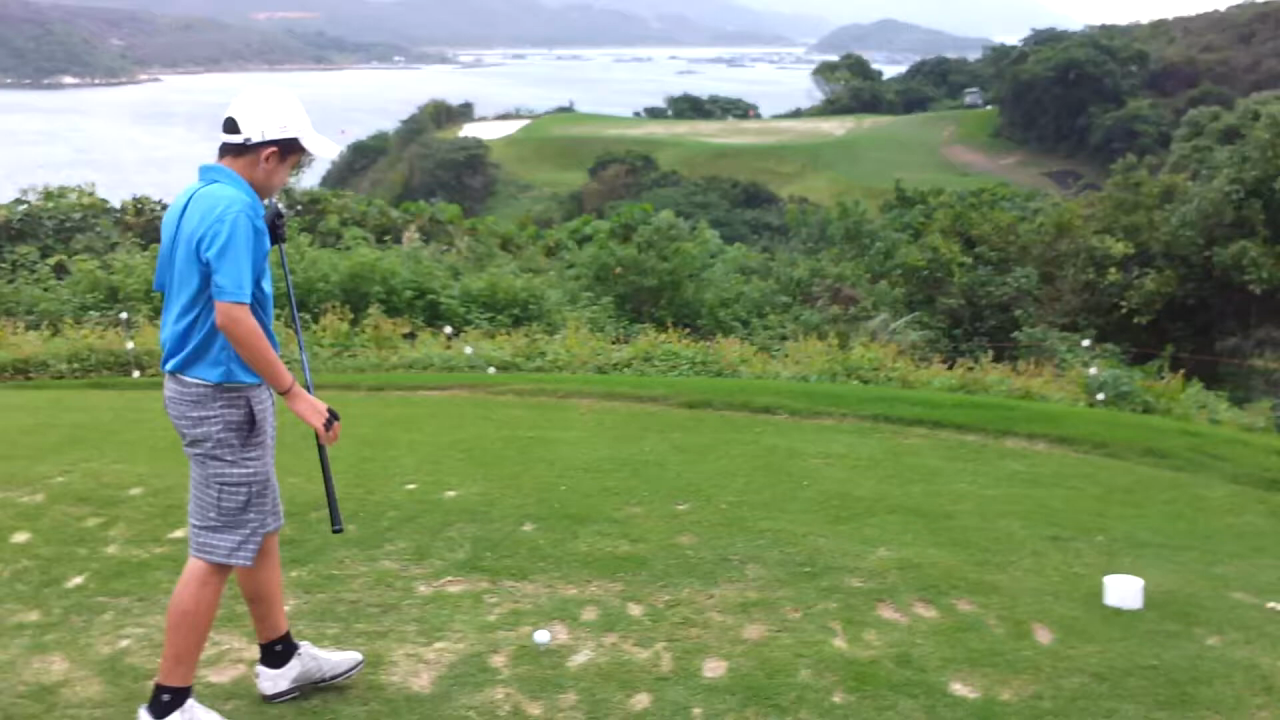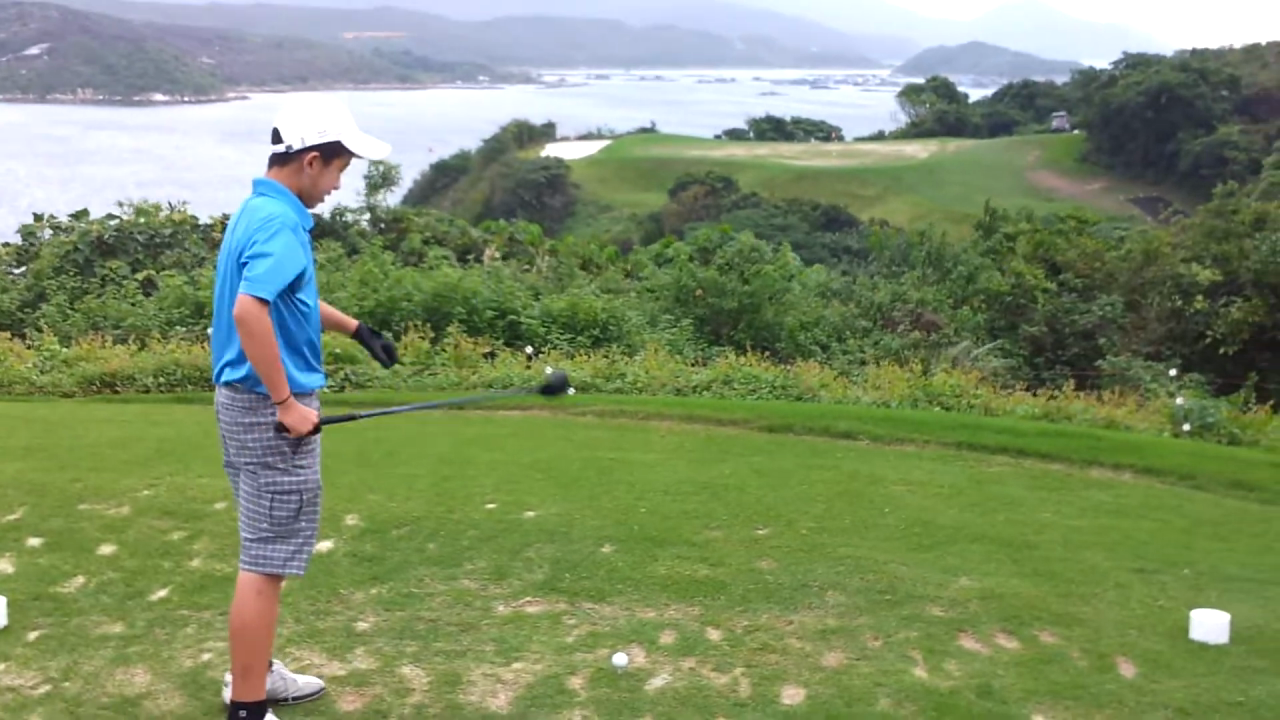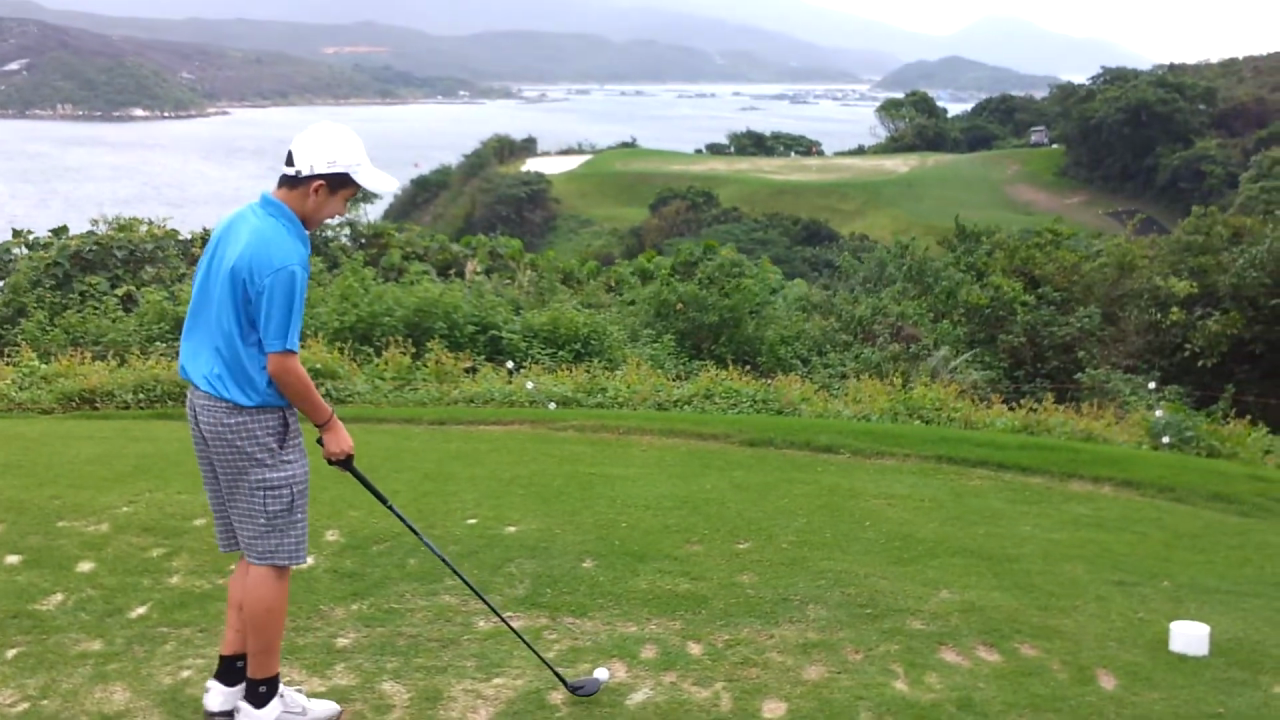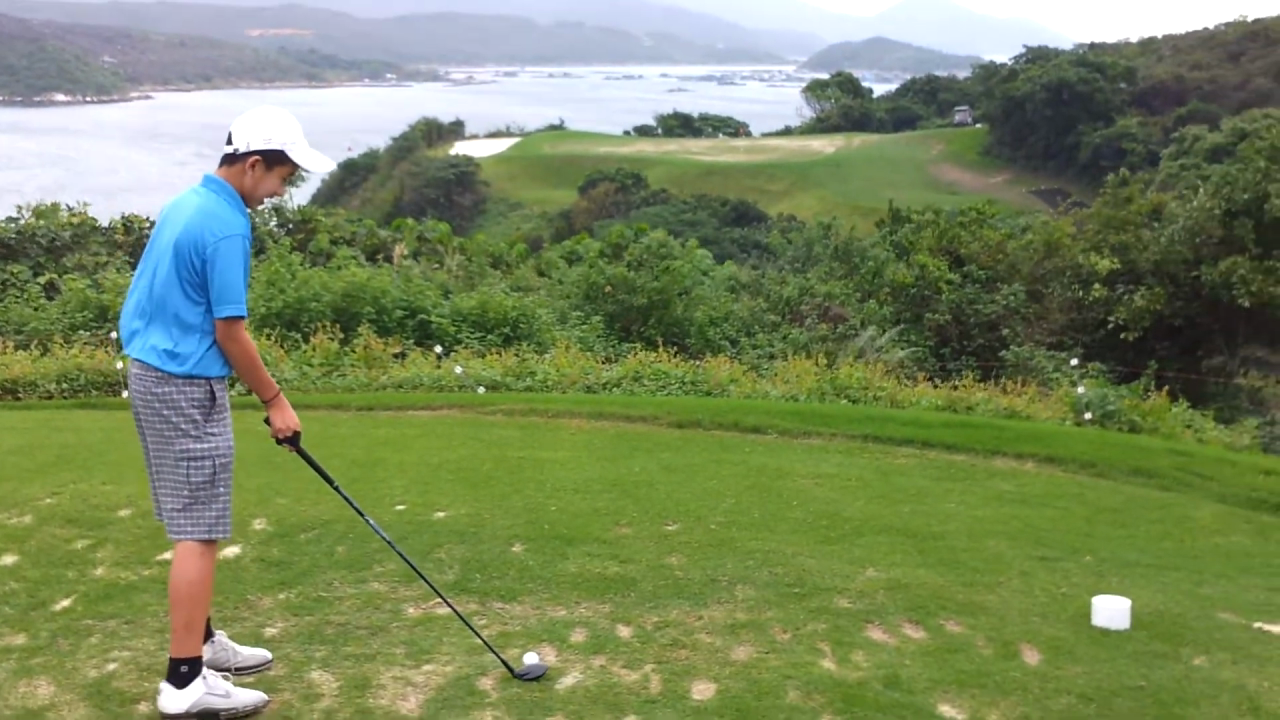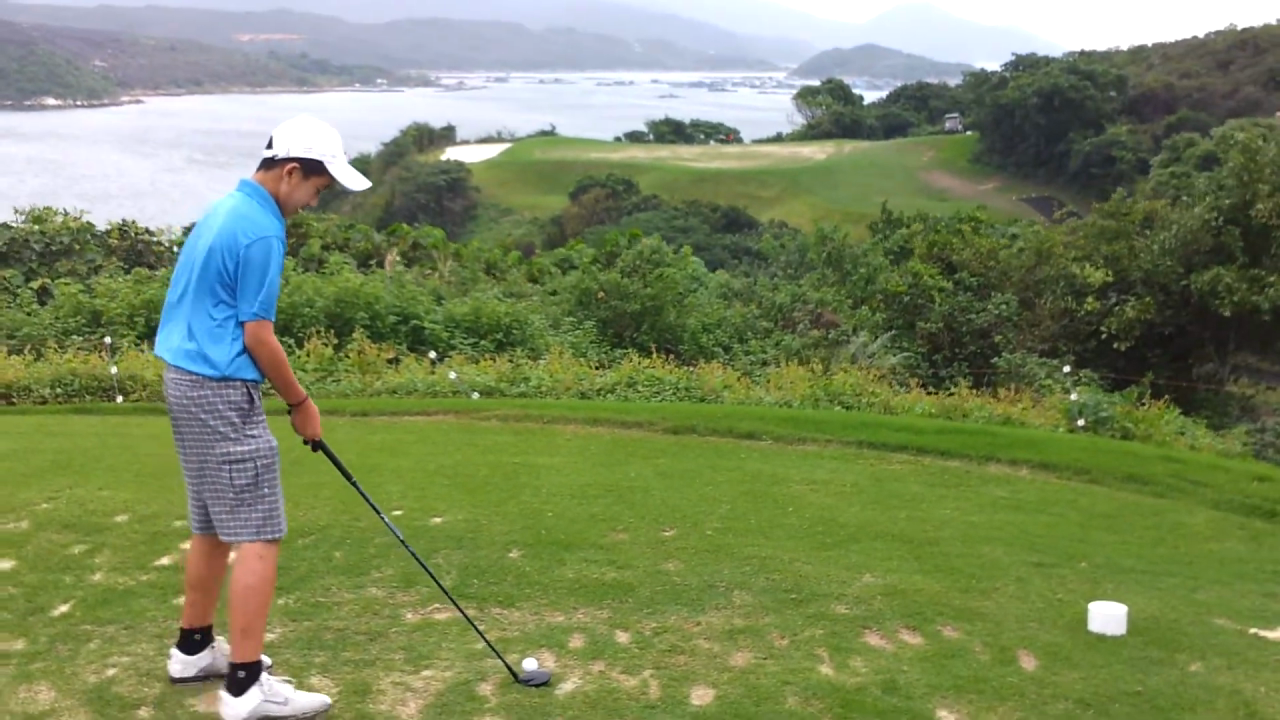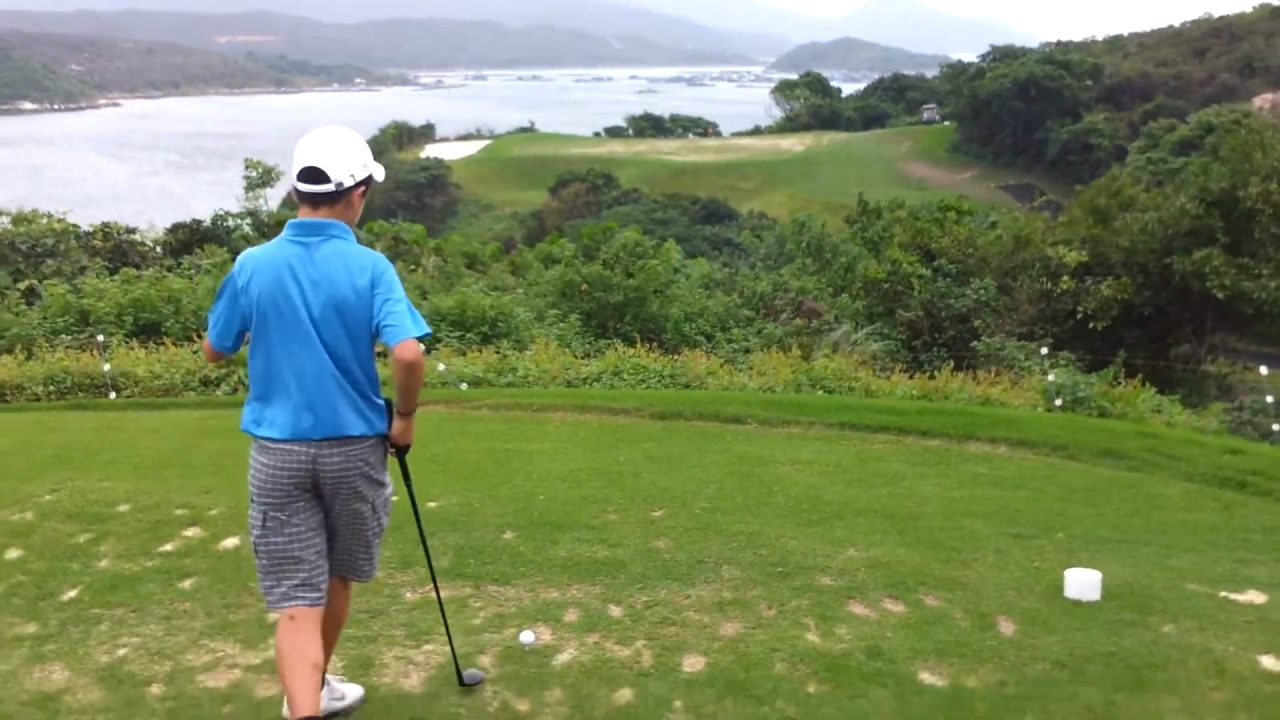
dt=0.7s
person 1, frame 1
left shoulder: (185, 205)
right shoulder: (235, 211)
right elbow: (231, 315)
right wrist: (295, 393)
left hip: (197, 386)
right hip: (223, 397)
left knee: (258, 531)
right knee: (215, 552)
left ankle: (283, 659)
person 1, frame 2
left shoulder: (258, 211)
right shoulder: (278, 220)
right elbow: (248, 310)
left wrist: (356, 327)
right wrist: (286, 402)
left hip: (248, 402)
right hip: (267, 411)
left knee: (267, 550)
right knee: (265, 562)
person 1, frame 3
left shoulder: (237, 221)
right shoulder: (283, 255)
right elbow: (280, 364)
right wrist: (330, 424)
left hip: (208, 399)
right hip: (251, 415)
left knee: (251, 549)
right knee: (271, 557)
person 1, frame 4
left shoulder: (185, 203)
right shoulder: (226, 226)
right elbow: (229, 332)
right wrist: (275, 401)
left hip: (154, 374)
right hip: (187, 387)
left knee: (191, 522)
right knee: (198, 531)
left ankle: (198, 639)
person 1, frame 5
left shoulder: (223, 210)
right shoulder: (261, 231)
right elbow: (259, 336)
right wrist: (301, 405)
left hip: (186, 381)
right hip: (220, 393)
left knee: (214, 529)
right knee: (257, 536)
left ankle: (195, 646)
person 1, frame 6
left shoulder: (251, 266)
right shoulder: (370, 268)
left elbow: (213, 351)
right elbow: (409, 356)
right wrist: (405, 414)
left hip: (277, 451)
right hip: (353, 448)
left knee: (294, 600)
right knee: (337, 575)
